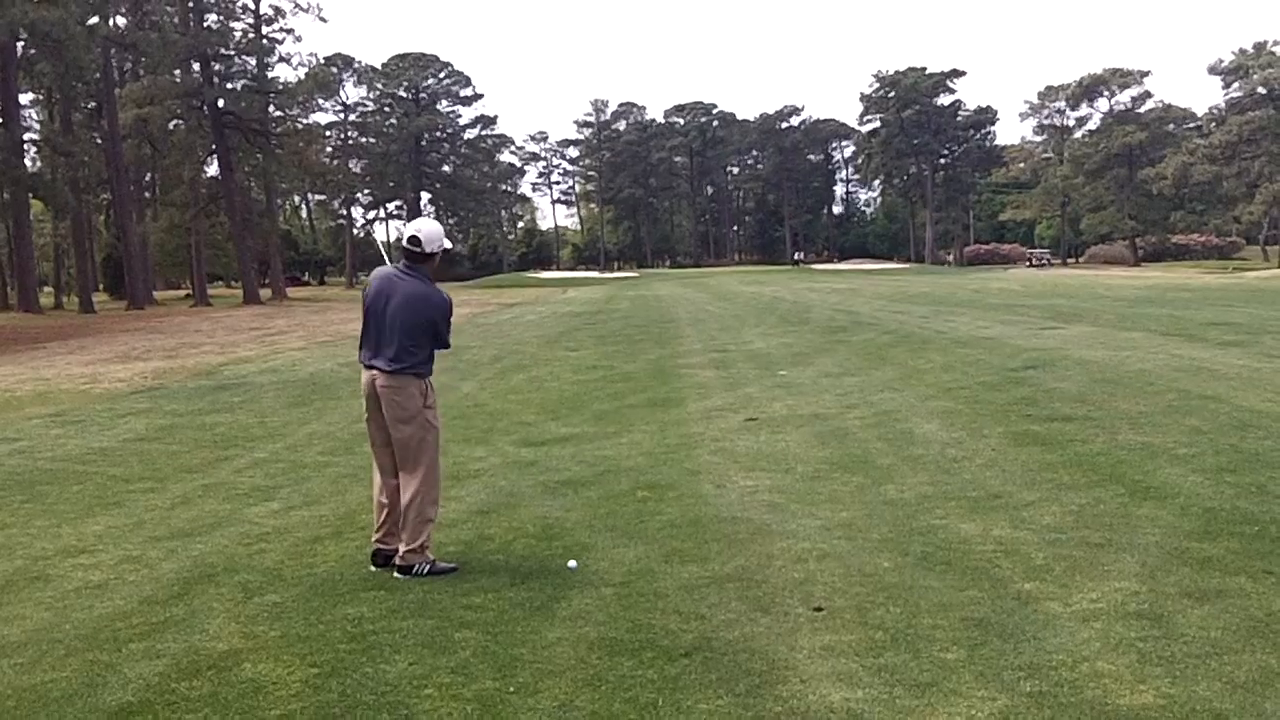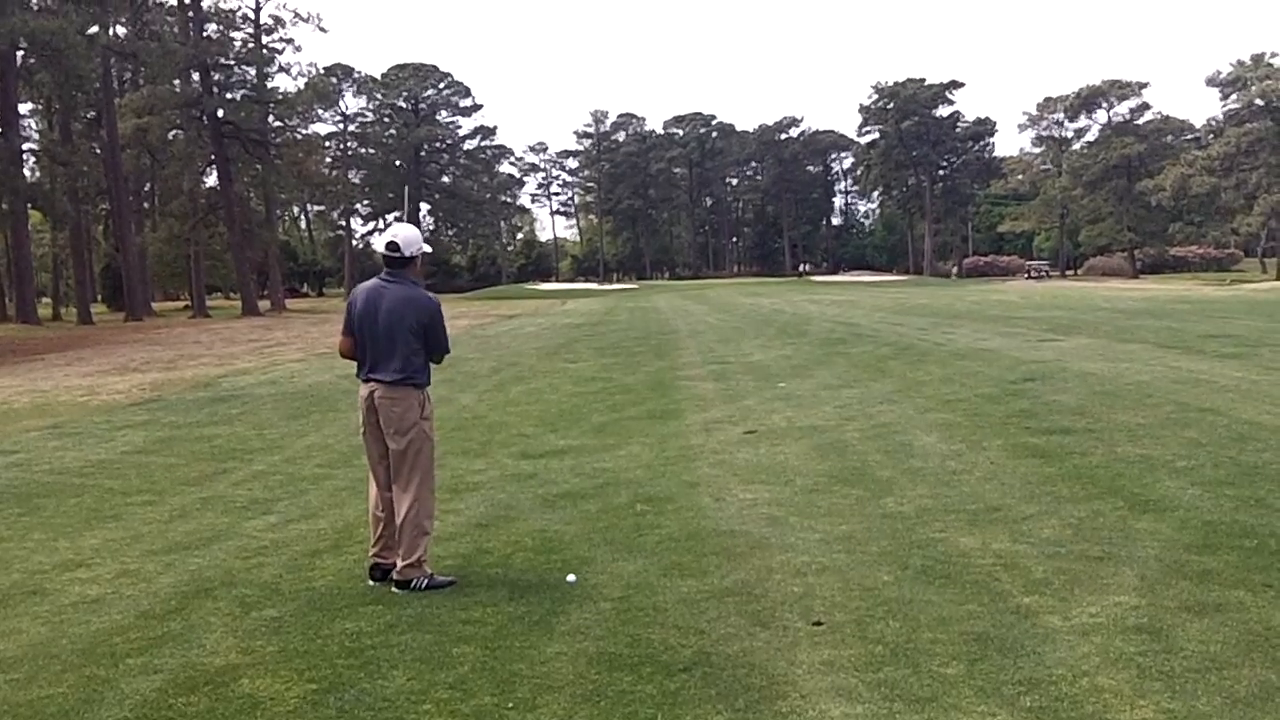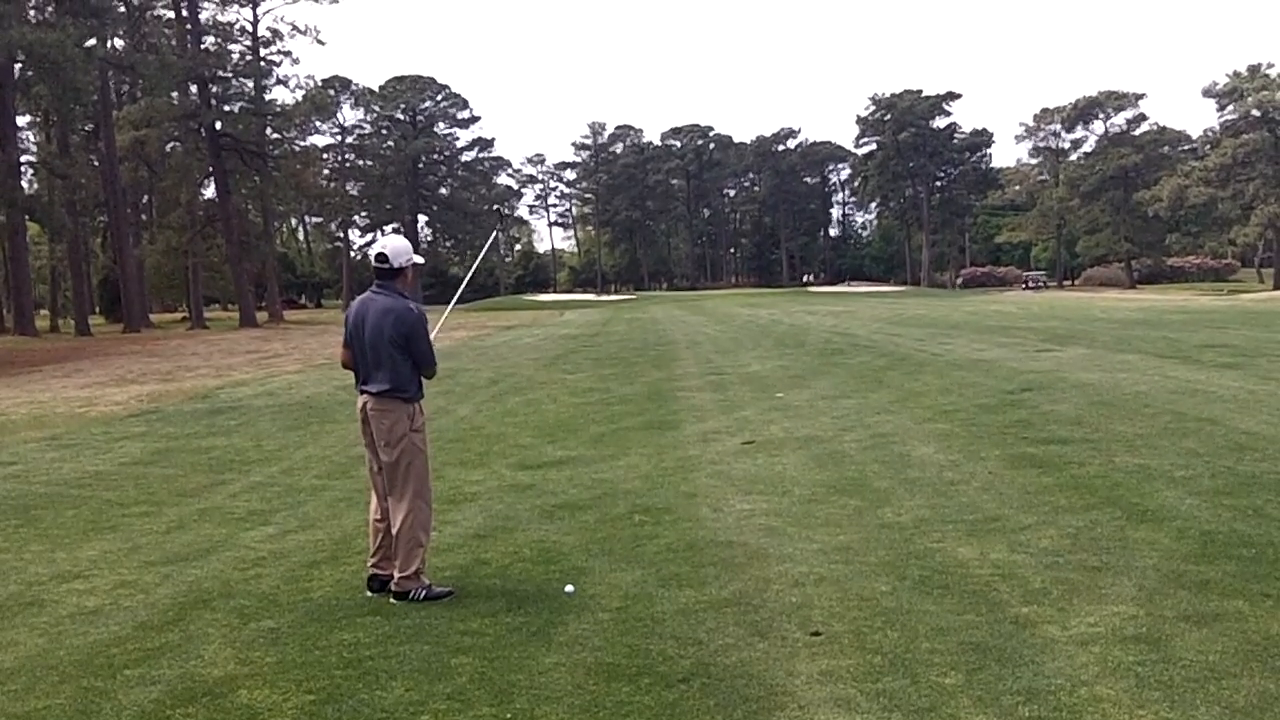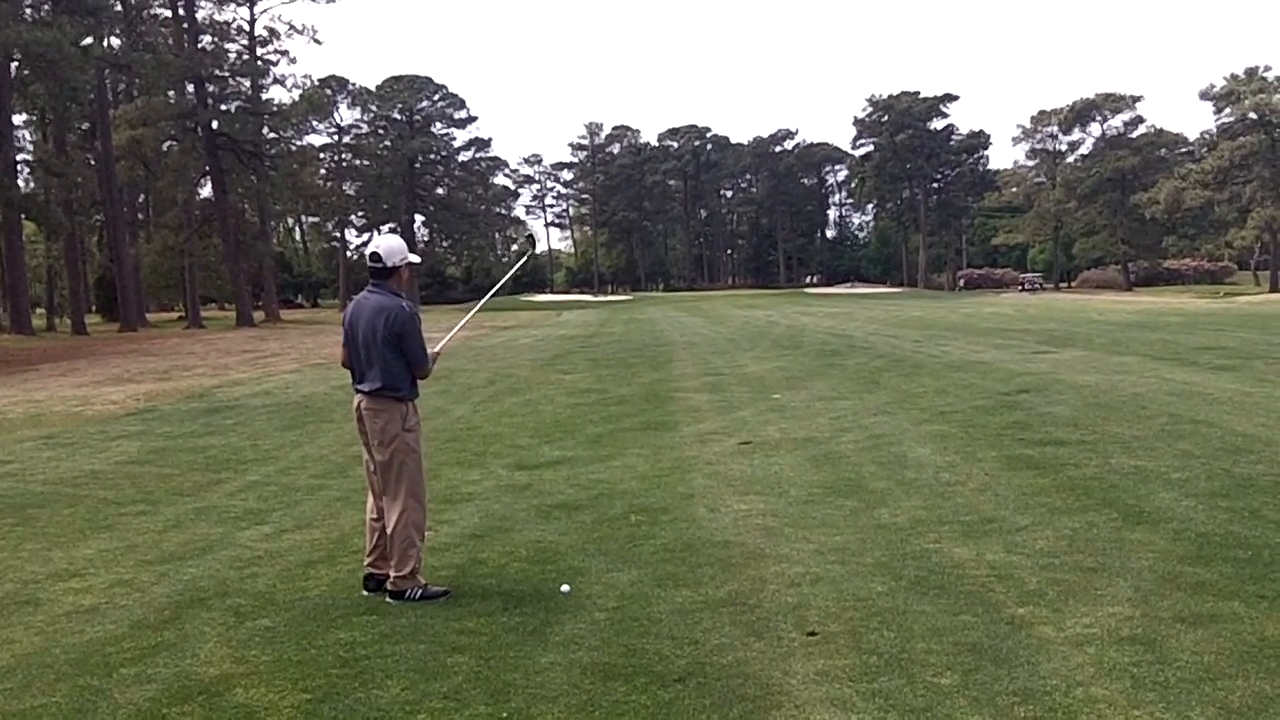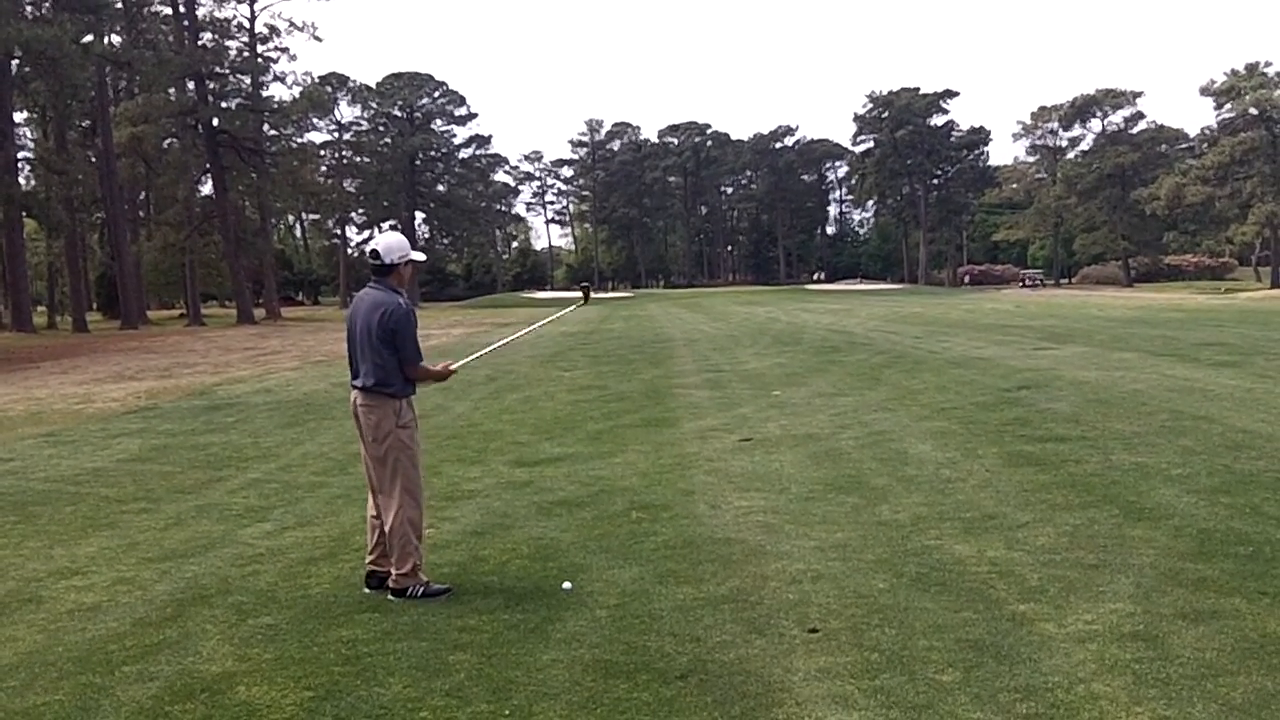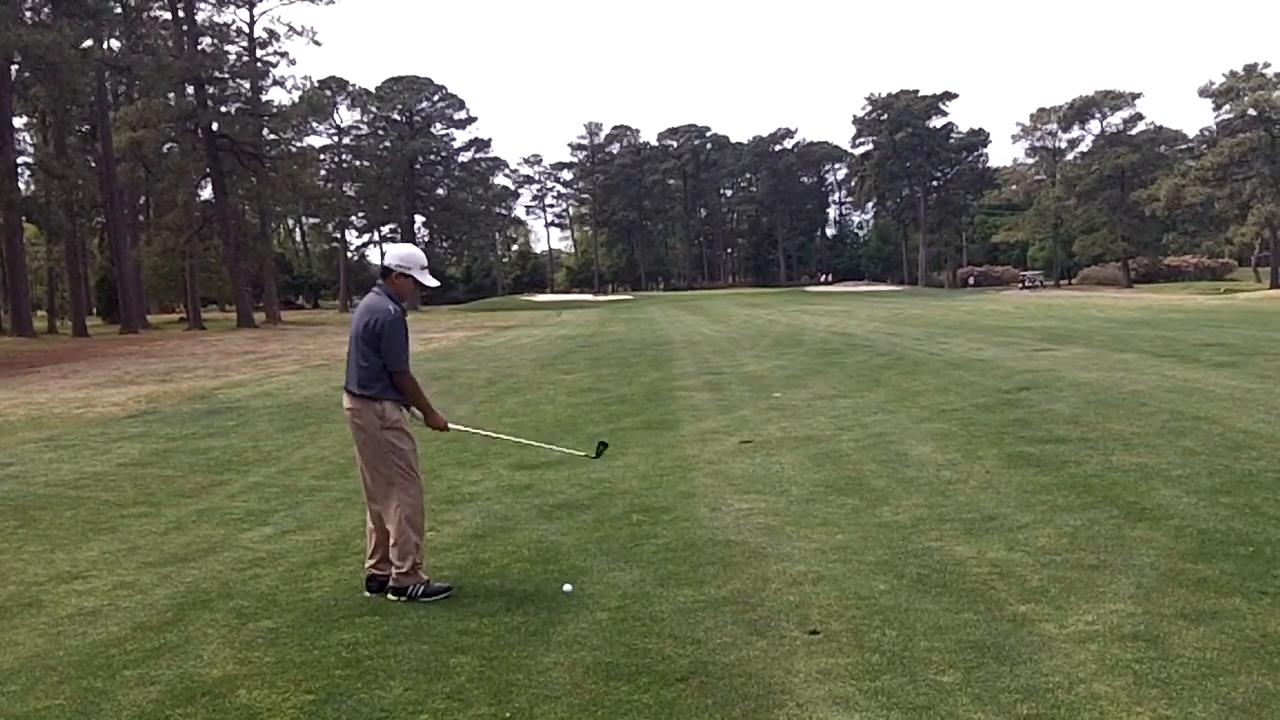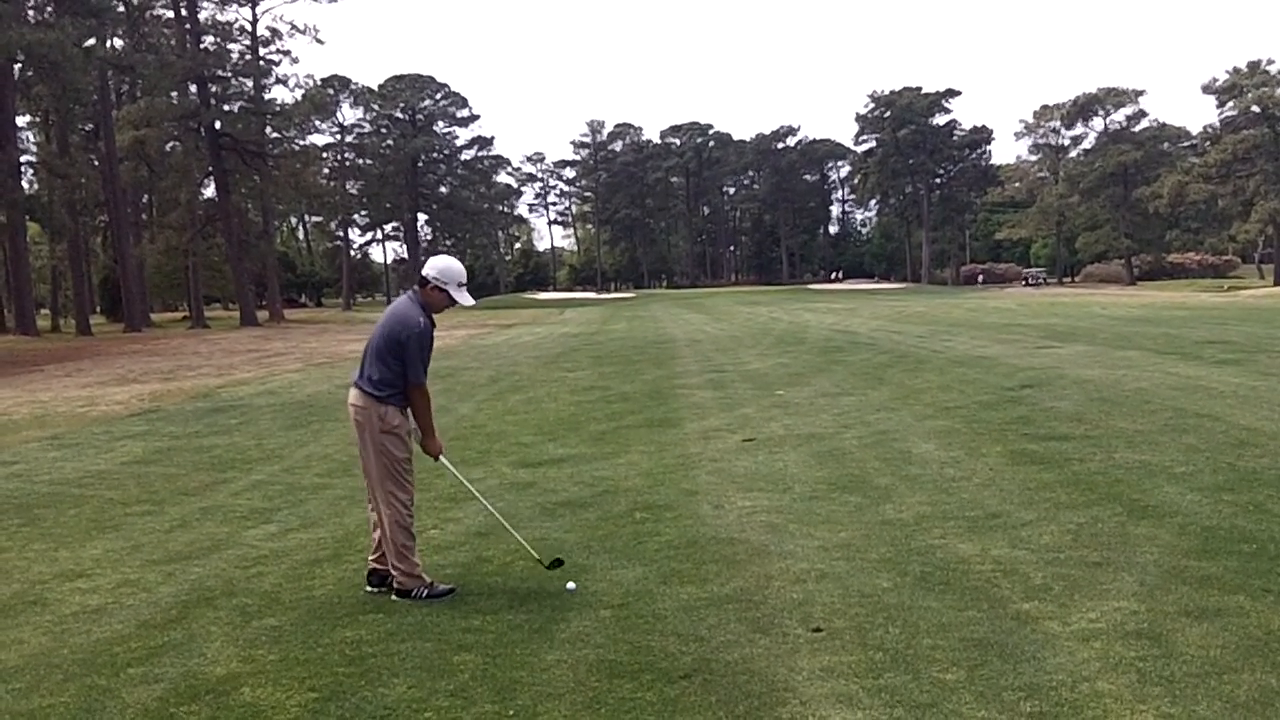
dt=0.5s
person 1, frame 1
left shoulder: (378, 278)
right shoulder: (436, 300)
left hip: (373, 378)
right hip: (407, 386)
left knee: (387, 469)
right knee: (420, 472)
left ankle: (384, 547)
right ankle: (412, 556)
person 1, frame 2
left shoulder: (360, 294)
right shoulder: (424, 302)
left elbow: (346, 349)
right elbow: (438, 356)
left hip: (370, 392)
right hip: (405, 397)
left knee: (382, 481)
right knee: (413, 484)
left ankle: (382, 561)
right ankle: (410, 570)
person 1, frame 3
left shoulder: (357, 307)
right shoulder: (409, 313)
left elbow: (347, 359)
right elbow: (429, 371)
right wrist: (409, 361)
left hip: (369, 403)
right hip: (398, 409)
left knee: (384, 493)
right knee: (410, 496)
left ankle: (380, 572)
right ankle: (407, 581)
person 1, frame 4
left shoulder: (355, 306)
right shoulder: (402, 311)
left elbow: (347, 359)
right elbow: (420, 370)
right wrist: (430, 359)
left hip: (364, 403)
right hip: (393, 410)
left knee: (380, 492)
right knee: (405, 496)
left ankle: (377, 571)
right ankle: (403, 581)
person 1, frame 5
left shoulder: (359, 302)
right shoulder: (398, 308)
right elbow: (412, 370)
left wrist: (406, 371)
right wrist: (439, 374)
left hip: (363, 399)
right hip: (389, 406)
left knee: (381, 490)
right knee: (403, 493)
left ankle: (379, 568)
right ankle: (405, 578)
person 1, frame 6
left shoulder: (370, 304)
right shoulder: (389, 314)
right elbow: (401, 375)
left wrist: (415, 407)
right wrist: (430, 414)
left hip: (362, 404)
right hip: (378, 410)
left knee: (380, 494)
right knee: (405, 492)
left ankle: (379, 572)
right ankle: (406, 577)
person 1, frame 7
left shoulder: (405, 305)
right shoulder: (416, 325)
right elbow: (416, 387)
left wrist: (421, 429)
right wrist: (429, 436)
left hip: (369, 401)
right hip: (381, 410)
left knee: (384, 494)
right knee: (396, 496)
left ankle: (382, 569)
right ankle: (408, 580)
